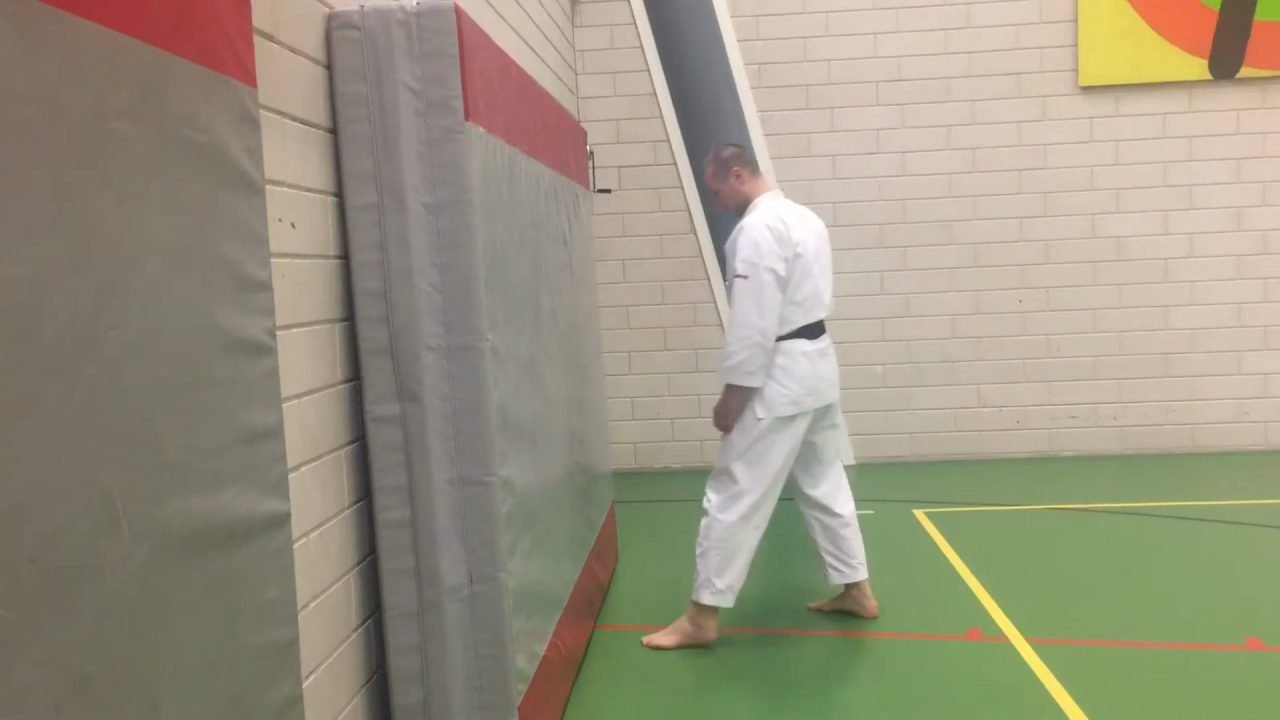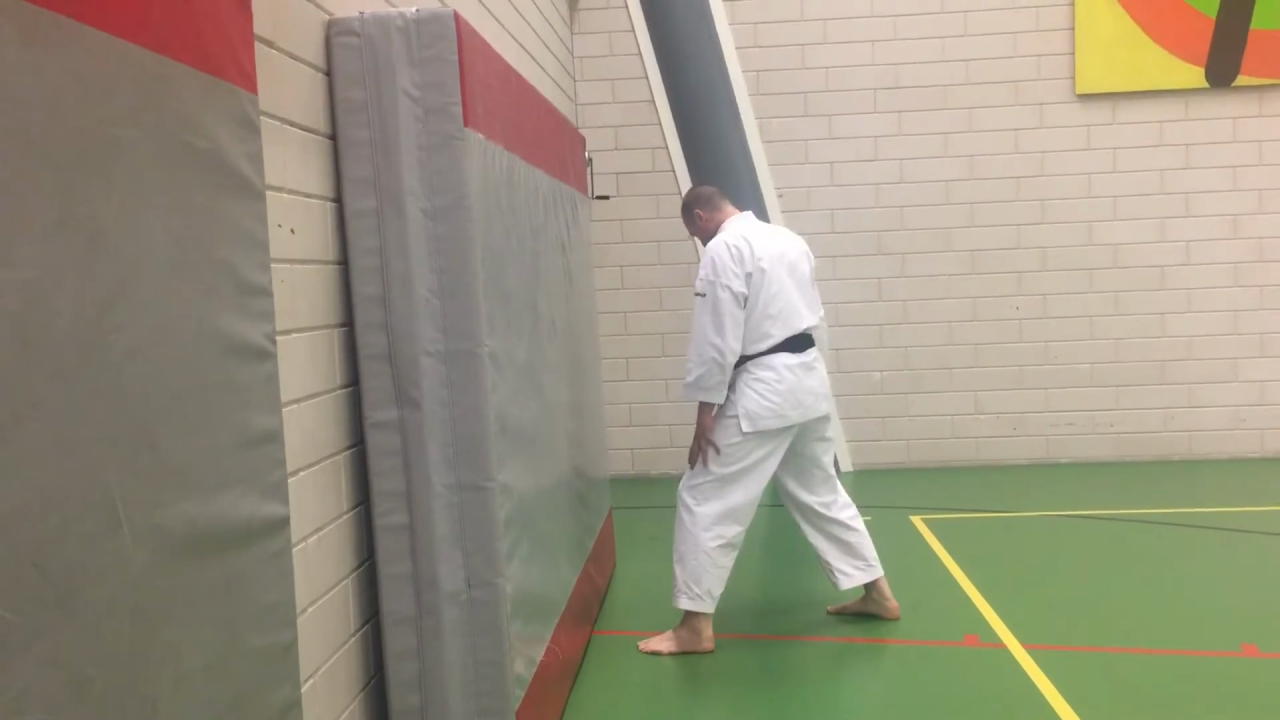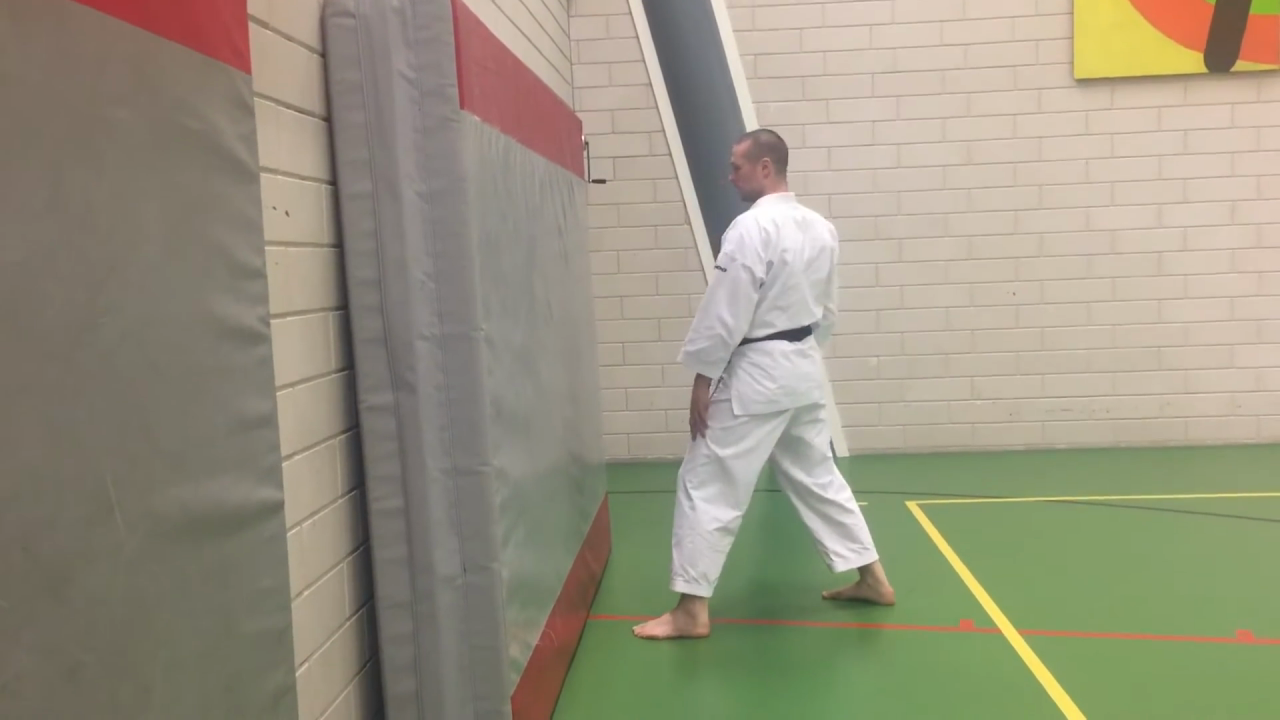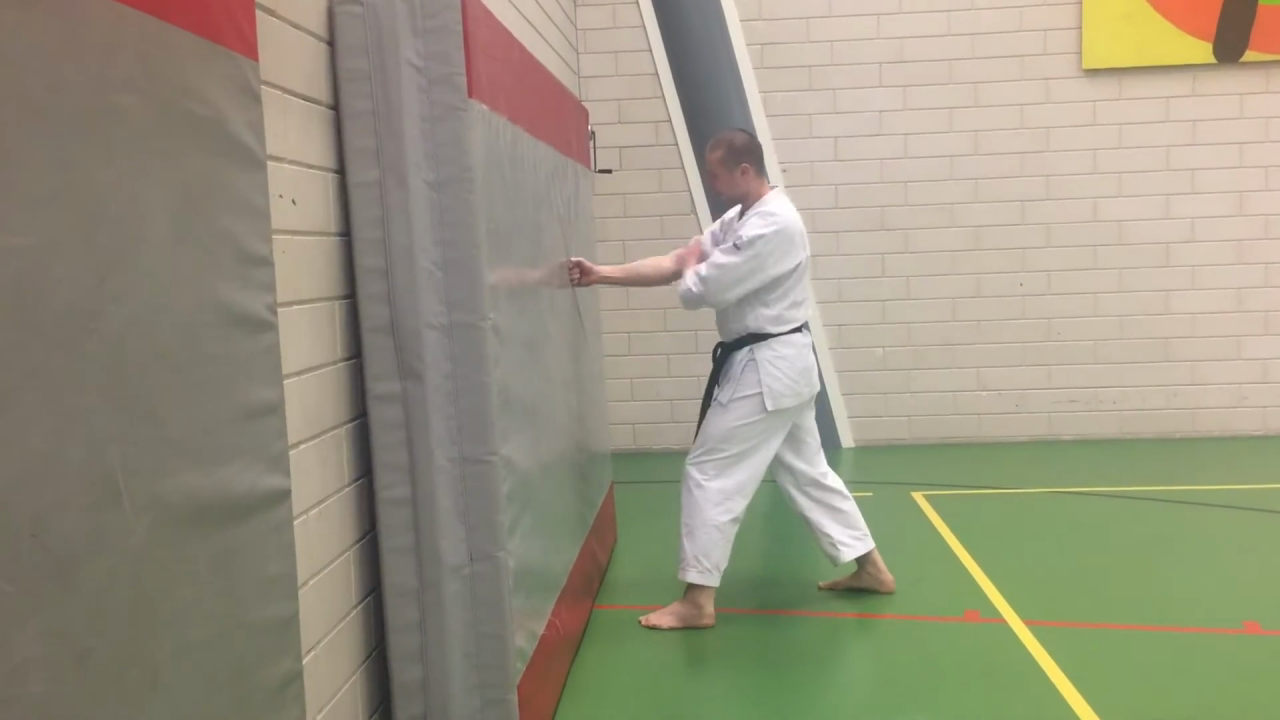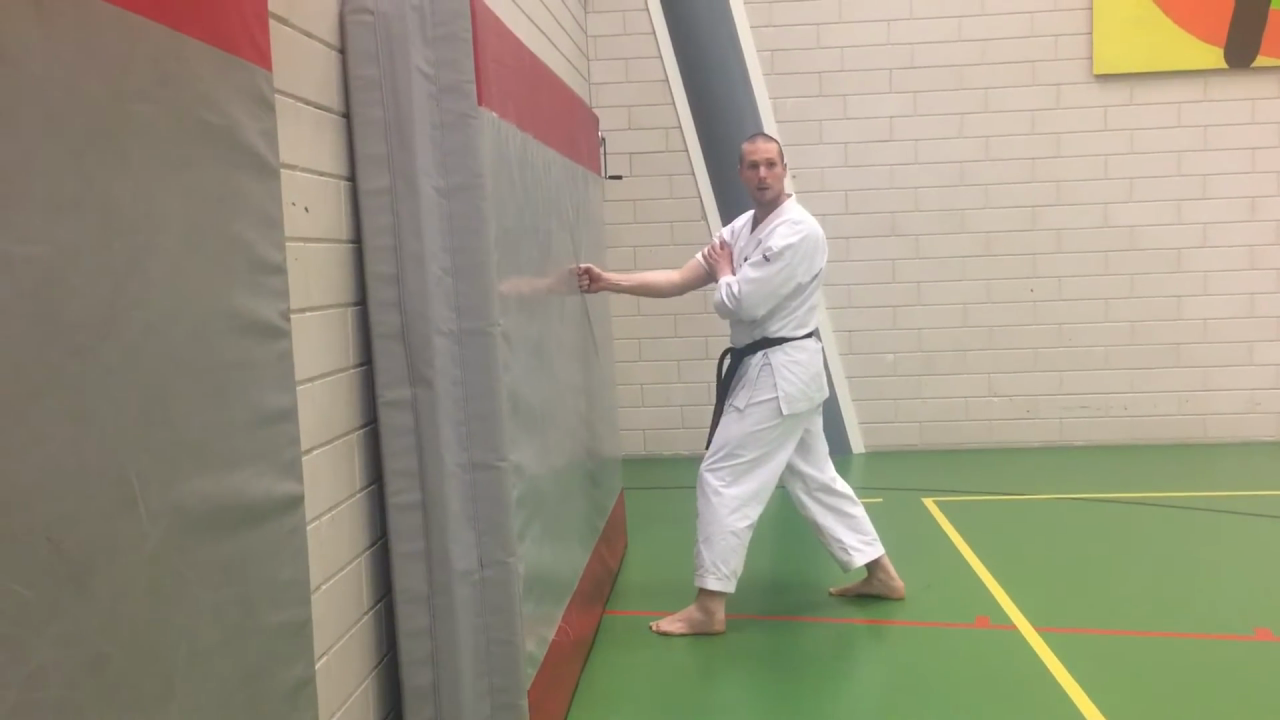
dt=1s
person 1, frame 1
left shoulder: (756, 230)
right shoulder: (802, 218)
left elbow: (751, 324)
left wrist: (733, 389)
left hip: (780, 376)
right hip: (816, 365)
left knee: (736, 492)
right knee: (823, 484)
left ankle: (703, 615)
right ankle: (856, 590)
person 1, frame 2
left shoulder: (723, 249)
right shoulder: (789, 239)
left elbow: (715, 341)
left wrist: (705, 413)
left hip: (763, 389)
right hip: (808, 378)
left knee: (706, 501)
right knee: (821, 493)
left ankle: (695, 624)
right ankle: (877, 592)
person 1, frame 3
left shoulder: (750, 228)
right shoulder: (821, 228)
left elbow: (724, 315)
left wrist: (702, 382)
left hip: (756, 375)
right hip: (803, 368)
left knee: (706, 484)
right knee: (818, 479)
left ankle: (691, 609)
right ankle: (871, 578)
person 1, frame 4
left shoulder: (774, 225)
right shoulder: (739, 219)
left elbow: (703, 290)
right elbow: (674, 263)
left wrist: (695, 266)
right wrist: (601, 273)
left hip: (765, 369)
right hip: (780, 364)
left knee: (709, 473)
right knee: (807, 471)
left ankle: (697, 599)
right ankle: (869, 567)
person 1, frame 5
left shoulder: (797, 232)
right shoulder: (742, 229)
left elbow: (738, 302)
right elbow: (680, 280)
left wrist: (723, 272)
right wrist: (610, 281)
left hip: (777, 373)
right hip: (781, 370)
left knee: (722, 479)
right knee: (815, 477)
left ankle: (709, 606)
right ankle: (880, 573)
